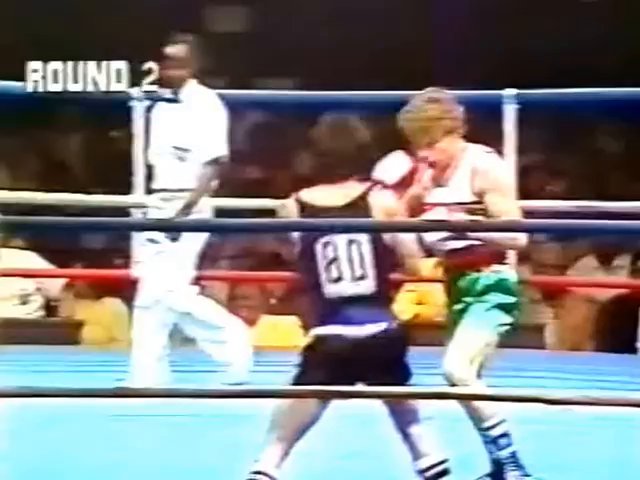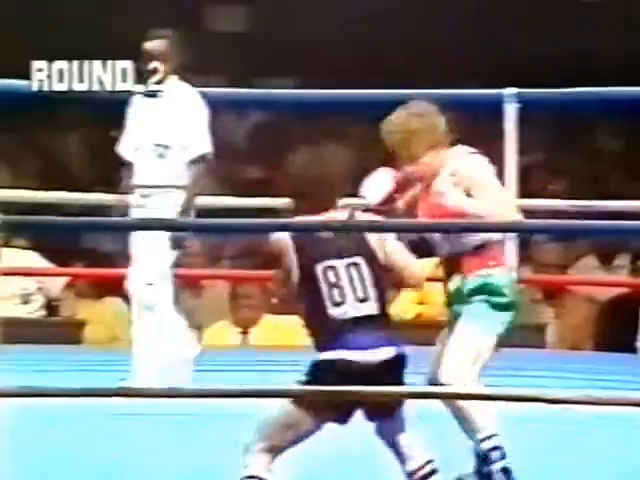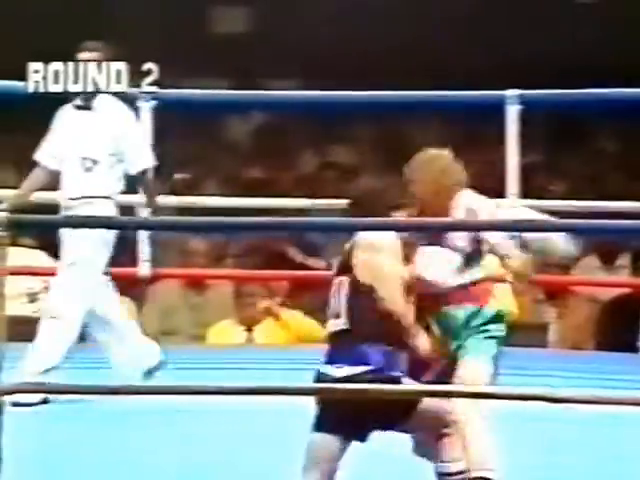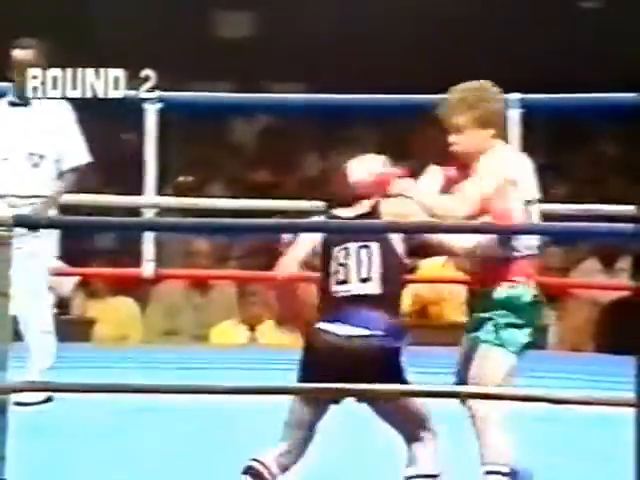
dt=0.3s
person 1, frame 1
left shoulder: (483, 167)
right shoulder: (426, 170)
left elbow: (517, 236)
left wrist: (463, 225)
right wrist: (410, 197)
left hip: (490, 284)
right hip: (459, 284)
left knee: (457, 369)
right knee: (465, 378)
person 1, frame 2
left shoulder: (467, 167)
right shoulder: (425, 179)
left elbow: (509, 217)
left wrist: (455, 204)
right wrist: (409, 200)
left hip: (486, 285)
right hip: (464, 286)
left knee: (454, 376)
right knee: (440, 379)
person 1, frame 3
left shoulder: (475, 209)
right shoulder: (412, 219)
left elbow: (518, 263)
left hip: (481, 318)
right hip: (440, 319)
left knee: (465, 411)
person 1, frame 4
left shoulder: (499, 165)
right shoulder: (468, 170)
left elbow: (452, 212)
left wrist: (398, 186)
left hip: (508, 297)
right hip: (489, 295)
left knee: (482, 401)
right knee: (468, 393)
person 2, frame 1
left shoulder: (207, 105)
right shoulder: (160, 108)
left elbow: (215, 165)
left wrist: (185, 210)
right wrist: (155, 209)
left hip: (190, 209)
right hip: (160, 208)
left knee: (171, 292)
right knee: (150, 295)
left ankle: (233, 338)
right ankle: (146, 379)
person 2, frame 2
left shoulder: (188, 100)
right shoulder: (137, 102)
left elbow: (199, 164)
right elbow: (131, 162)
left wrist: (182, 214)
left hip: (170, 204)
right hip: (142, 204)
left knee: (145, 284)
right knee: (149, 287)
left ankle: (180, 352)
right ankle: (151, 376)
person 2, frame 3
left shoulder: (119, 115)
right shoulder: (65, 114)
left elbow: (142, 173)
right elbow: (46, 168)
right wrist: (11, 205)
left hip: (98, 214)
right hip: (70, 214)
left knee: (64, 301)
right knee: (93, 298)
left ankle: (33, 380)
right ankle: (142, 355)
person 2, frame 4
left shoulder: (57, 111)
left elbow: (73, 171)
left wrist: (47, 204)
left hip: (37, 215)
left knee: (32, 302)
left ankle: (38, 379)
person 3, frame 1
left shoulder: (294, 208)
right shoulder: (381, 200)
right elbow: (412, 261)
left hip: (329, 341)
right hip: (381, 334)
left knee: (277, 444)
right knee: (410, 424)
person 3, frame 2
left shoulder: (286, 238)
right shoulder: (368, 225)
right elbow: (415, 276)
left hip: (337, 364)
right hip: (385, 356)
left knee: (262, 450)
right knee: (395, 432)
person 3, frame 3
left shoulder: (349, 253)
right shoulder: (381, 238)
right elbow: (389, 298)
right wrist: (418, 338)
left hip: (336, 379)
right hip: (372, 374)
right knee: (447, 424)
person 3, frame 4
right shoulder: (395, 209)
left elbow: (286, 271)
left wrist: (289, 304)
left hip: (325, 341)
right hip: (375, 344)
left knee: (290, 445)
right knee: (421, 433)
